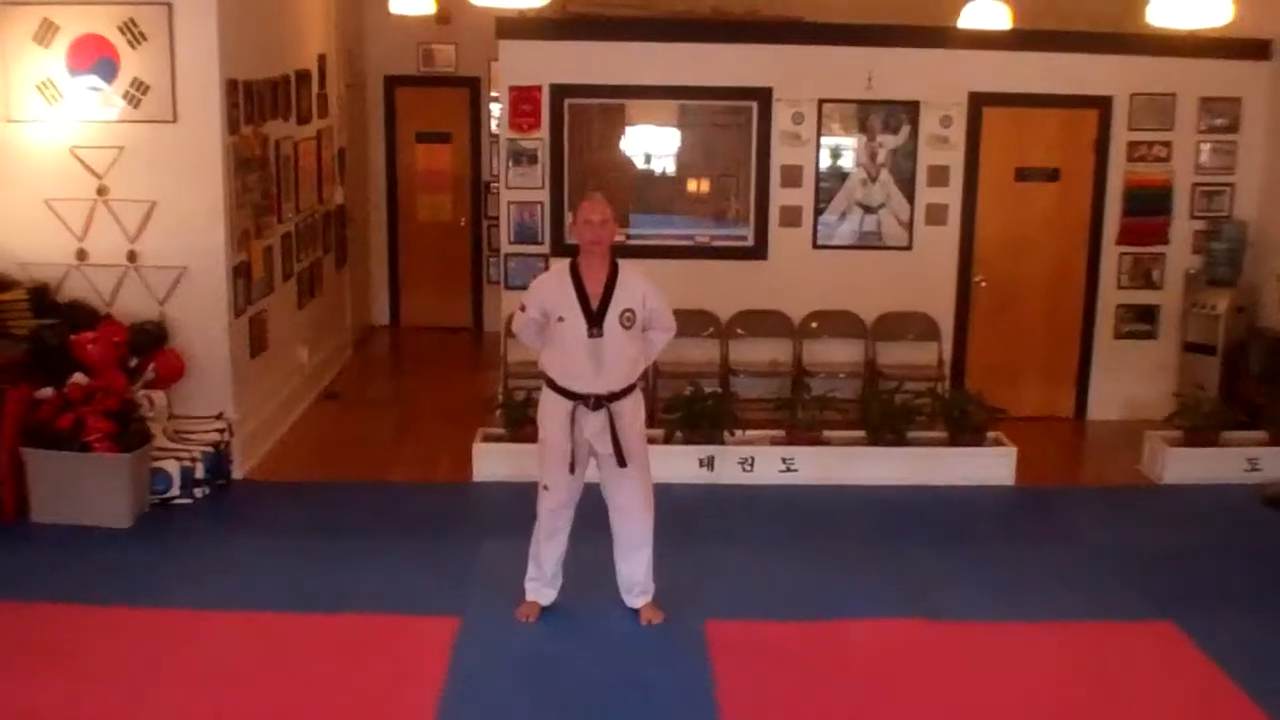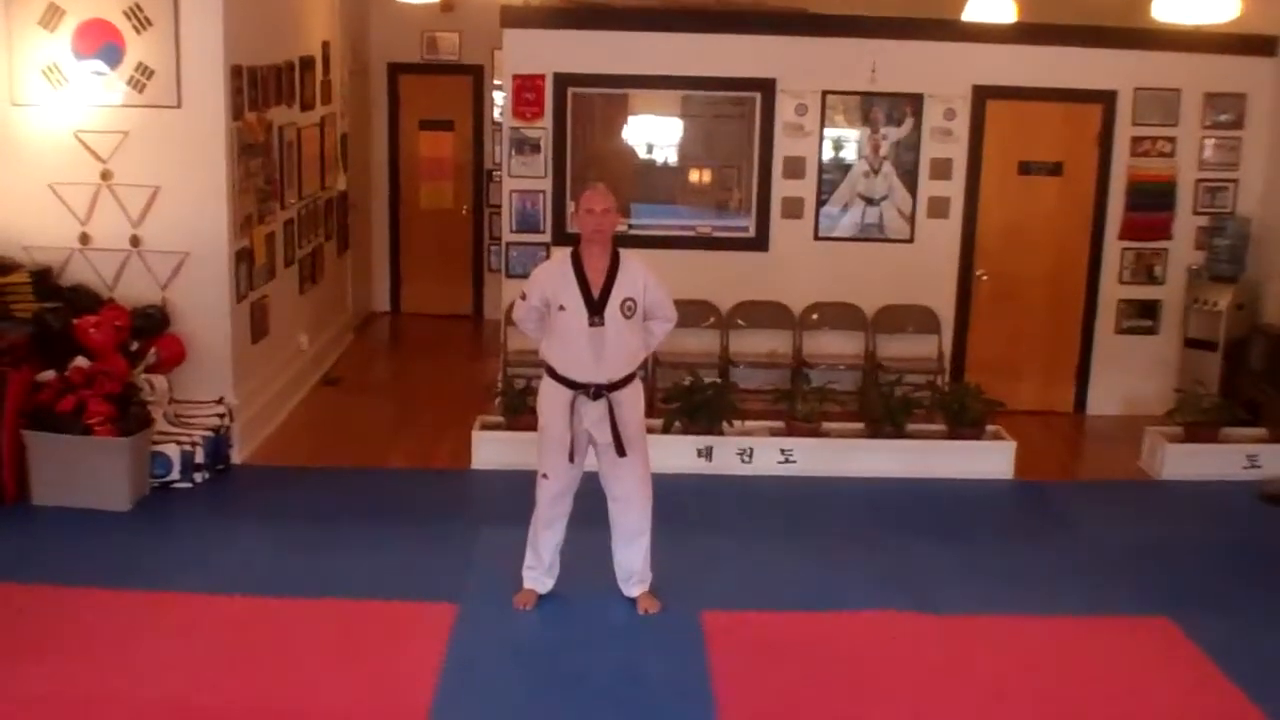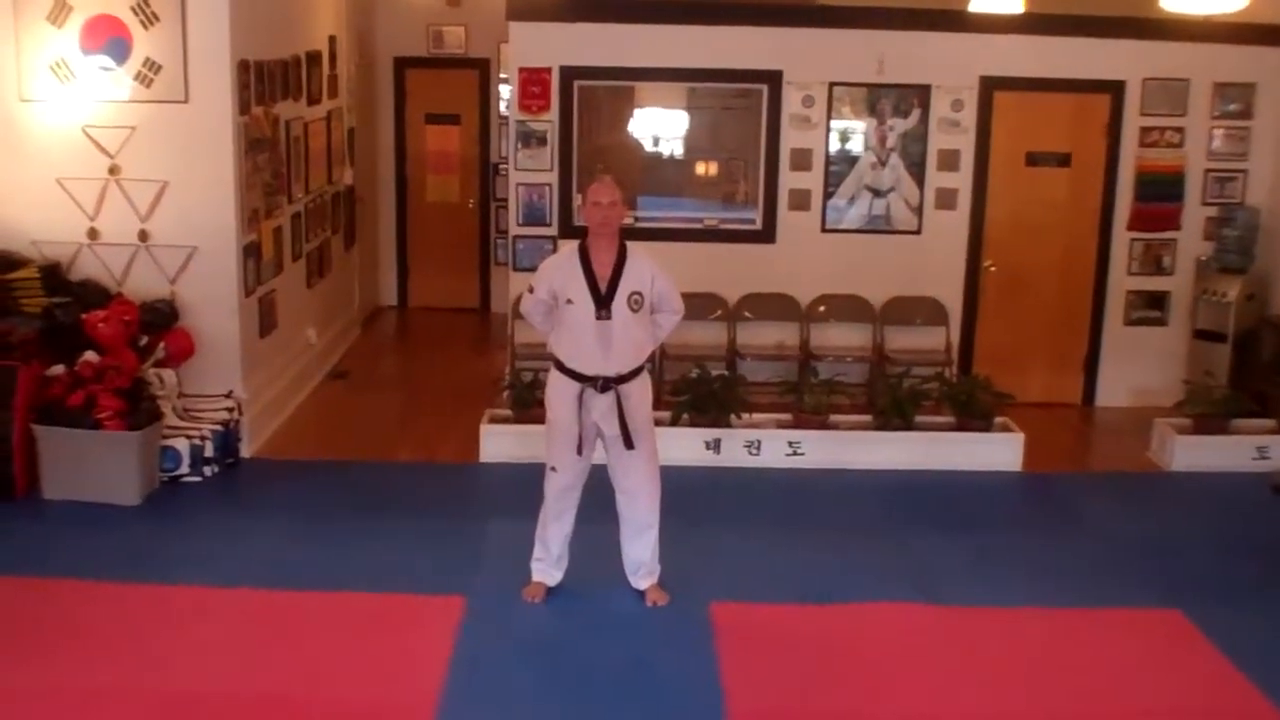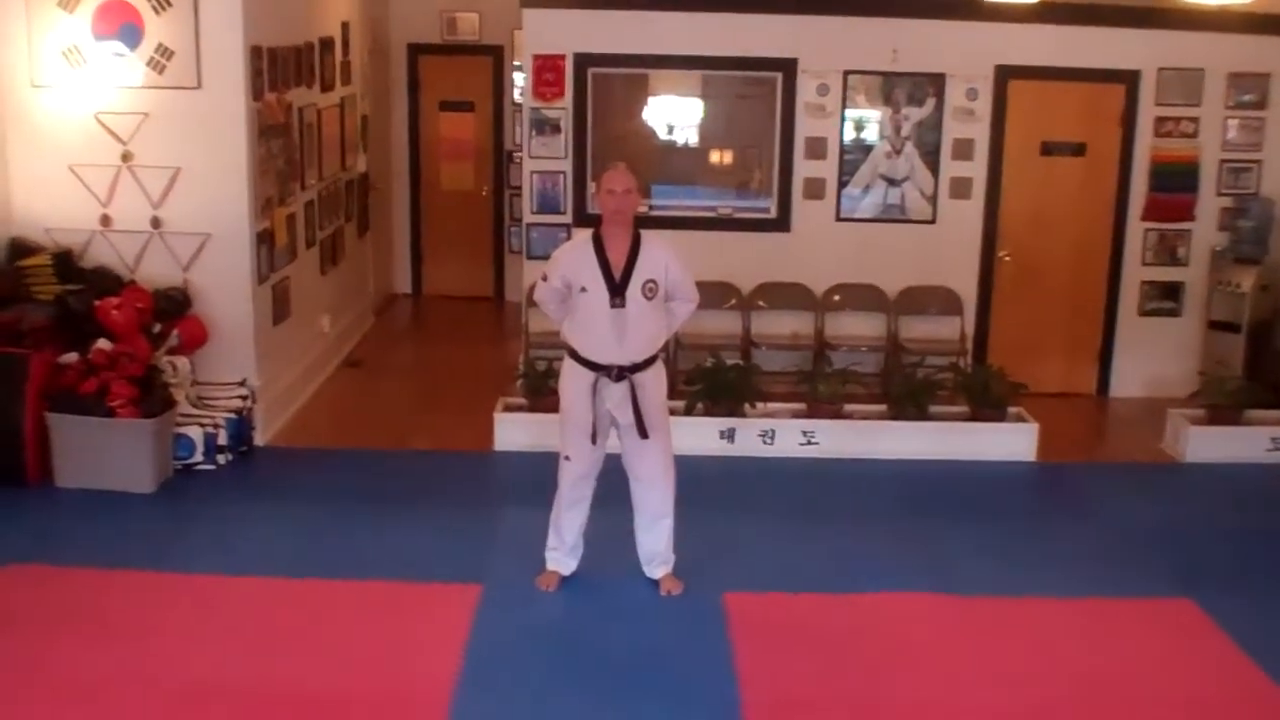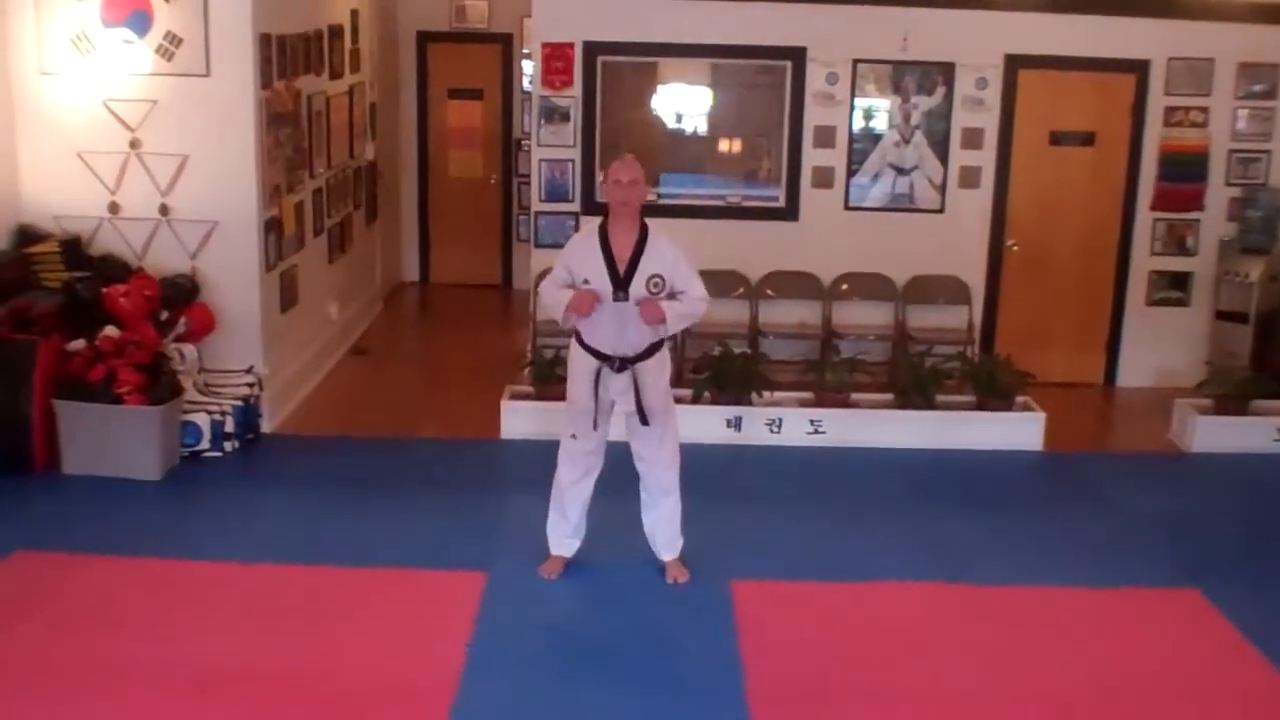
dt=1s
person 1, frame 1
left shoulder: (637, 287)
right shoulder: (548, 286)
left elbow: (664, 328)
right elbow: (524, 328)
left wrist: (635, 361)
right wrist: (558, 358)
left hip: (620, 410)
right hip: (563, 409)
left knee: (634, 505)
right knee: (554, 503)
left ankle: (640, 595)
right ankle: (539, 591)
person 1, frame 2
left shoulder: (638, 275)
right shoulder: (550, 274)
left elbow: (664, 318)
right elbow: (525, 316)
left wrist: (635, 350)
right wrist: (558, 347)
left hip: (620, 398)
right hip: (563, 397)
left knee: (632, 493)
right knee: (552, 491)
left ankle: (637, 584)
right ankle: (536, 579)
person 1, frame 3
left shoulder: (644, 269)
right shoulder: (557, 267)
left elbow: (671, 310)
right elbow: (533, 309)
left wrist: (641, 343)
right wrist: (567, 341)
left hip: (627, 391)
right hip: (571, 390)
left knee: (640, 486)
right knee: (561, 483)
left ankle: (645, 576)
right ankle: (545, 571)
person 1, frame 4
left shoulder: (660, 256)
right shoulder: (571, 255)
left elbow: (686, 299)
right elbow: (546, 297)
left wrist: (652, 334)
right wrist: (582, 331)
left hip: (642, 379)
right hip: (585, 378)
left knee: (654, 475)
right knee: (575, 472)
left ankle: (660, 565)
right ankle: (559, 561)
person 1, frame 5
left shoulder: (664, 249)
right shoulder: (580, 246)
left elbow: (698, 298)
right elbow: (548, 289)
left wrist: (667, 312)
right wrist: (568, 302)
left hip: (646, 367)
right hip: (591, 365)
left knee: (659, 461)
right knee: (577, 457)
left ankle: (669, 551)
right ankle: (562, 546)
